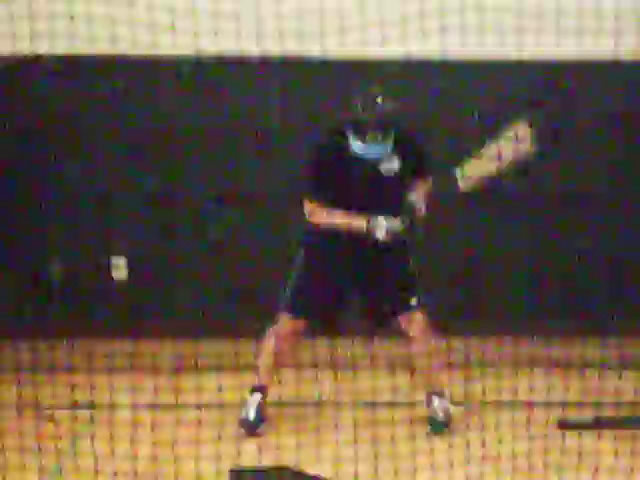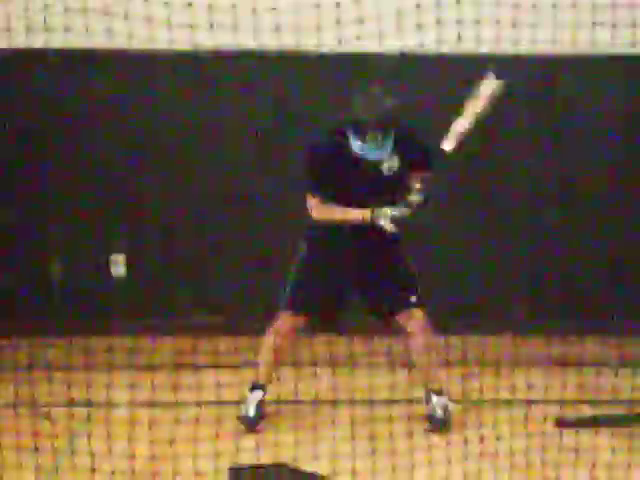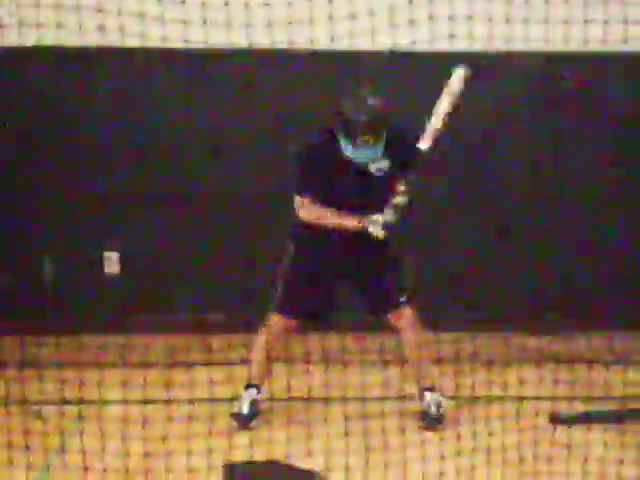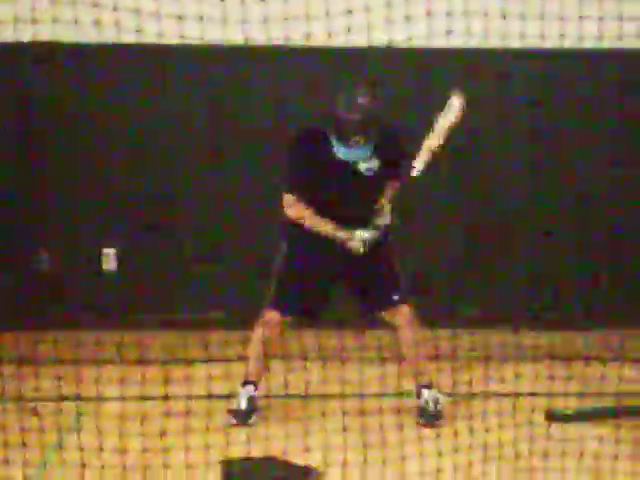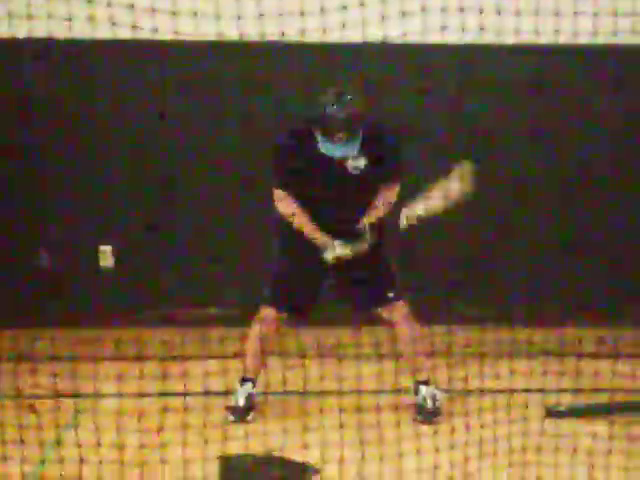
dt=0.1s
person 1, frame 1
left shoulder: (405, 145)
right shoulder: (328, 150)
left elbow: (421, 179)
right elbow: (314, 212)
left wrist: (417, 199)
right wrist: (366, 224)
left hip: (384, 248)
right hip: (329, 248)
left knee: (415, 320)
right knee: (289, 321)
left ankle: (436, 399)
right ankle: (257, 397)
person 1, frame 2
left shoulder: (405, 142)
right shoulder: (327, 149)
left elbow: (420, 170)
right elbow: (317, 208)
left wrist: (416, 190)
right wrist: (371, 214)
left hip: (382, 244)
right hip: (329, 243)
left knee: (415, 317)
right knee: (289, 318)
left ankle: (435, 397)
right ankle: (257, 395)
person 1, frame 3
left shoulder: (396, 142)
right shoulder: (318, 148)
left elbow: (405, 171)
right elbow: (305, 208)
left wrist: (399, 195)
right wrist: (361, 222)
left hip: (373, 243)
right hip: (318, 243)
left knee: (405, 315)
right knee: (279, 320)
left ankle: (428, 394)
right ankle: (251, 394)
person 1, frame 4
left shoulder: (388, 141)
right shoulder: (307, 144)
left elbow: (394, 177)
right elbow: (293, 206)
left wrist: (383, 209)
right wrist: (344, 235)
left hip: (367, 239)
right hip: (311, 241)
left knee: (401, 313)
right knee: (274, 316)
left ankle: (426, 391)
right ankle: (249, 391)
person 1, frame 5
left shoulder: (380, 141)
right shoulder: (295, 142)
left elbow: (389, 188)
right elbow: (284, 200)
left wrist: (369, 225)
right wrist: (325, 242)
left hip: (360, 239)
right hip: (305, 238)
left knee: (397, 309)
right knee: (270, 313)
left ankle: (423, 387)
right ankle: (247, 388)
